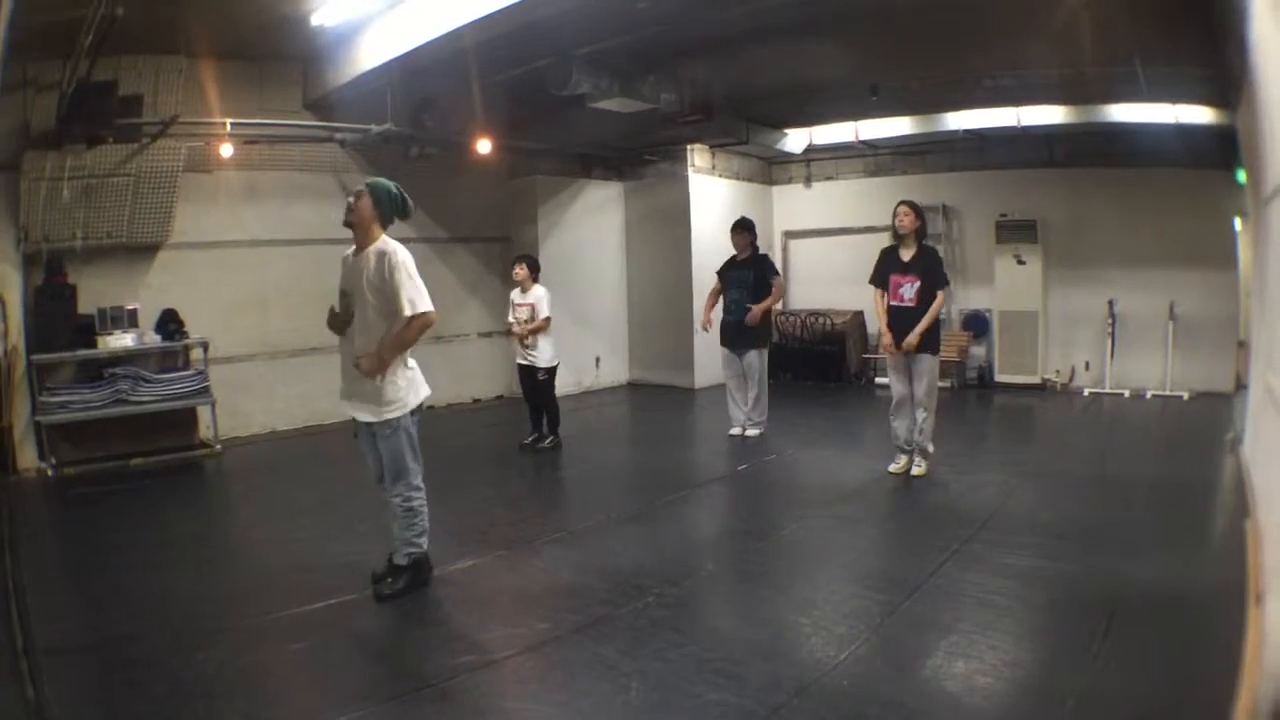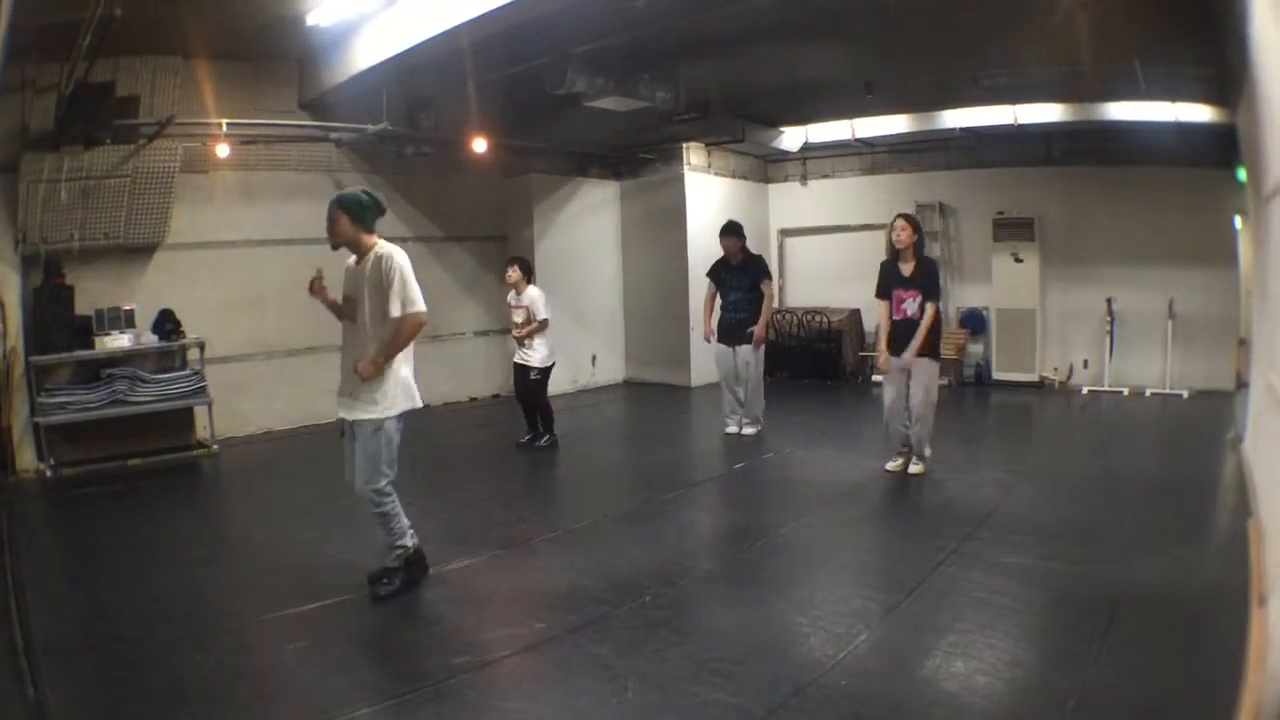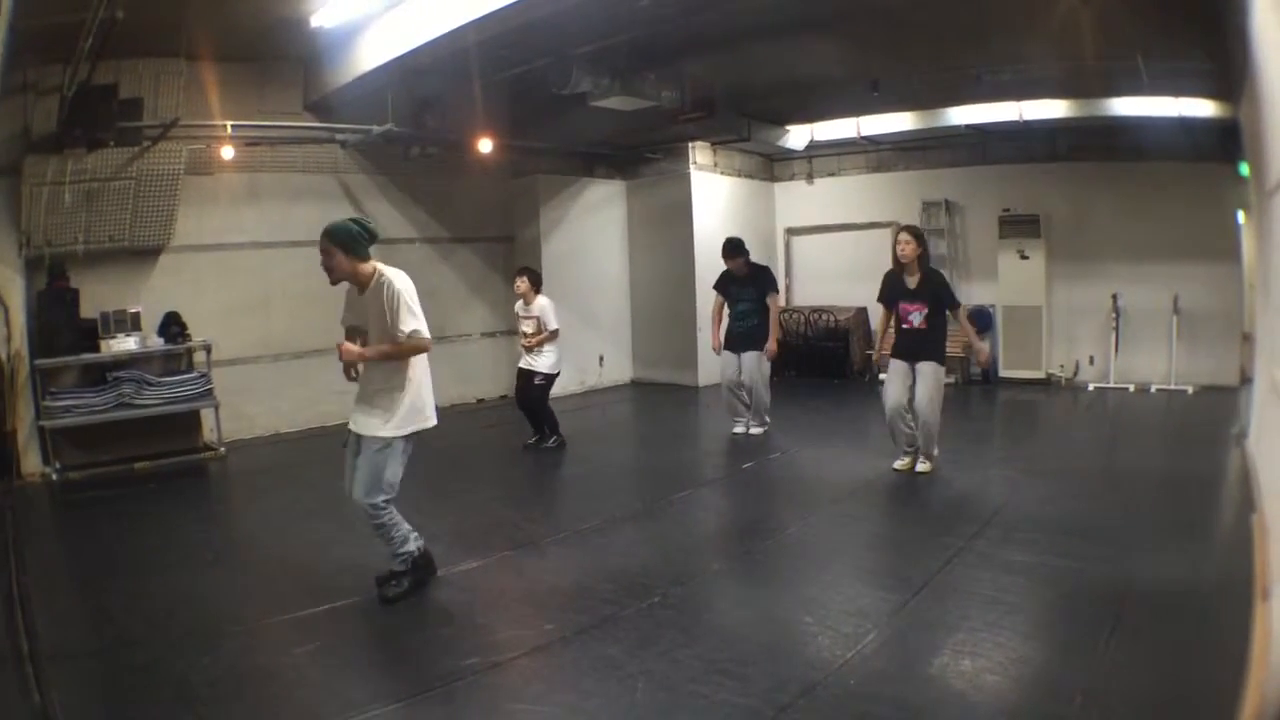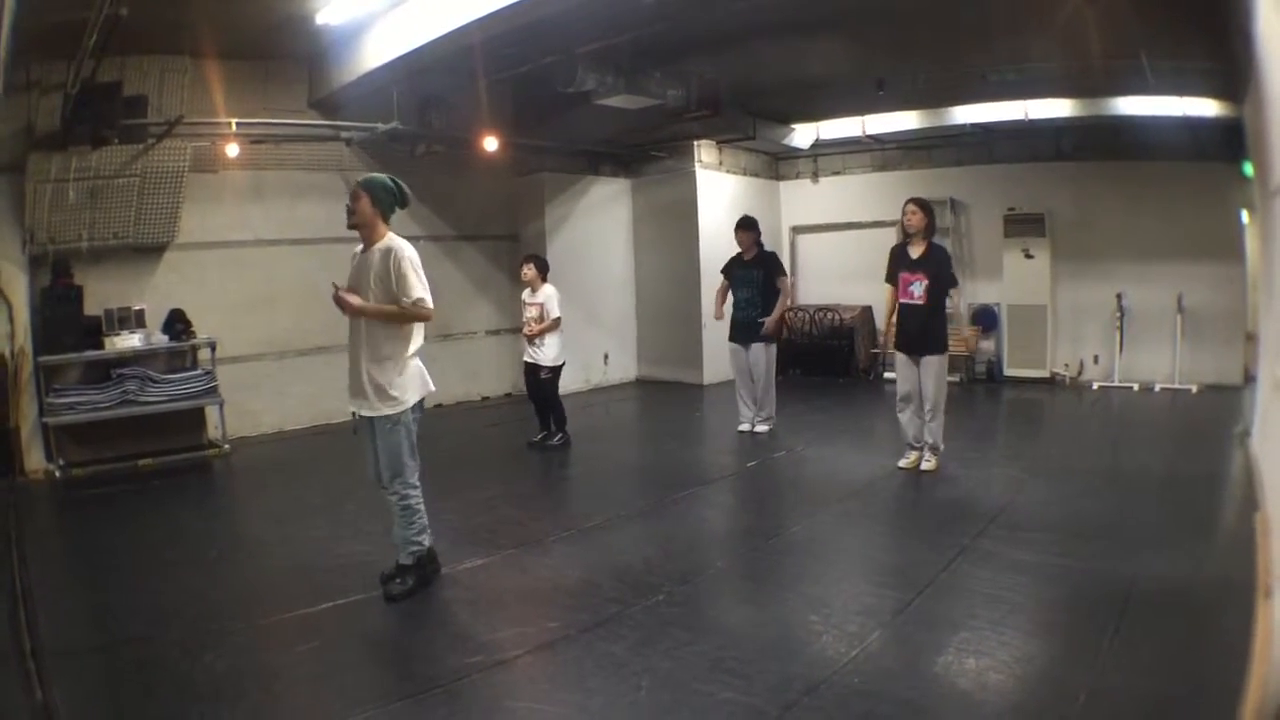
dt=1s
person 1, frame 1
left shoulder: (392, 256)
right shoulder: (349, 258)
left elbow: (424, 316)
left wrist: (383, 357)
right wrist: (337, 322)
left hip: (392, 392)
right hip: (363, 392)
left knee: (404, 483)
right knee: (387, 482)
left ankle: (413, 562)
right ankle: (404, 557)
person 1, frame 2
left shoulder: (390, 259)
right shoulder: (352, 265)
left elbow: (416, 318)
left wrist: (377, 362)
right wrist: (326, 300)
left hip: (383, 395)
right hip: (355, 394)
left knee: (372, 483)
right knee: (363, 481)
left ankle: (407, 557)
right ankle: (402, 553)
person 1, frame 3
left shoulder: (393, 284)
right shoulder: (352, 291)
left elbow: (420, 342)
left wrist: (365, 353)
right wrist: (349, 359)
left hip: (398, 410)
right hip: (370, 405)
left knee: (371, 497)
right knee: (359, 491)
left ankle: (414, 560)
right ankle: (408, 557)
person 1, frame 4
left shoulder: (398, 251)
right shoulder: (359, 255)
left elbow: (423, 310)
left wrist: (364, 309)
right wrist: (346, 303)
left hip: (396, 385)
right hip: (367, 385)
left knee: (402, 480)
right knee: (388, 479)
left ankle: (416, 560)
right ankle: (415, 555)
person 2, frame 1
left shoulder: (929, 255)
right shoulder: (887, 255)
left elbow: (940, 297)
right elbow: (879, 295)
left wrist: (918, 332)
right wrist: (884, 331)
left hip: (924, 337)
right hip: (895, 337)
left knee: (923, 398)
right knee: (899, 397)
left ankle: (922, 454)
right ankle: (903, 452)
person 2, frame 2
left shoulder: (928, 267)
right shoulder: (887, 268)
left elbow: (930, 310)
right elbow: (884, 309)
left wrist: (913, 349)
right wrist: (882, 348)
left hip: (923, 347)
right hip: (896, 346)
left knee: (919, 404)
right knee: (891, 403)
left ankle: (919, 454)
right ankle: (902, 451)
person 2, frame 3
left shoulder: (934, 278)
right shoulder: (891, 278)
left elbow: (957, 312)
left wrist: (977, 344)
right wrist: (878, 347)
left hip: (931, 353)
right hip: (901, 353)
left knee: (925, 407)
right knee: (894, 405)
left ankle: (926, 454)
right ankle: (908, 450)
person 2, frame 4
left shoulder: (938, 254)
right shoulder: (897, 252)
left elbow: (952, 294)
right wrist: (885, 328)
left hip: (931, 338)
right hip: (904, 337)
left knee: (932, 397)
right knee: (906, 396)
left ankle: (932, 450)
right ankle: (913, 448)
person 3, frame 1
left shoulder: (762, 262)
right shoulder: (729, 265)
left elbow: (780, 289)
right elbow: (716, 291)
left wrist: (762, 307)
right wrist: (707, 312)
left hip: (754, 332)
right hip: (729, 331)
left knee: (756, 380)
right knee: (733, 379)
left ankle: (755, 423)
right ankle: (738, 422)
person 3, frame 2
left shoulder: (756, 263)
right shoulder: (719, 266)
left elbow: (768, 294)
right elbow: (710, 295)
left wrist: (762, 325)
right wrist: (707, 324)
left hip: (749, 330)
right hip: (726, 330)
left knee: (749, 377)
right knee: (727, 376)
left ankle: (752, 421)
right ankle: (733, 419)
person 3, frame 3
left shoulder: (763, 274)
right shoulder: (725, 278)
left elbow: (773, 307)
right elbow: (718, 308)
left wrist: (773, 340)
right wrist: (715, 337)
left hip: (757, 340)
right hip: (733, 338)
left knee: (753, 382)
right knee: (728, 380)
left ankle: (759, 421)
right ankle: (741, 420)
person 3, frame 4
left shoulder: (769, 260)
right shoulder: (734, 263)
left elbow: (784, 290)
right elbow: (723, 288)
left wrist: (775, 316)
right wrist: (719, 306)
left hip: (762, 328)
right hip: (738, 328)
left knee: (762, 376)
right knee: (742, 377)
left ankle: (764, 419)
right ankle: (746, 418)
person 4, frame 1
left shoulder: (540, 293)
right shoulder: (514, 295)
left elbow: (545, 322)
left wrist: (524, 330)
right wrist: (515, 330)
left hip: (543, 357)
right hip: (524, 356)
left knee: (546, 397)
right knee: (530, 397)
left ankle: (553, 435)
right ankle: (537, 432)
person 4, frame 2
left shoulder: (534, 294)
right shoulder: (511, 297)
left elbow: (544, 322)
left wrist: (525, 332)
right wrist: (515, 332)
left hip: (539, 356)
right hip: (521, 356)
left knee: (537, 396)
right knee: (522, 396)
left ankle: (549, 434)
right ankle: (533, 431)
person 4, frame 3
left shoulder: (544, 304)
right shoulder: (518, 306)
left elbow: (554, 332)
left wrist: (535, 341)
right wrist: (523, 340)
left hip: (545, 361)
right hip: (527, 361)
left knee: (537, 401)
right knee: (522, 400)
left ankle: (556, 435)
right ankle: (540, 433)
person 4, frame 4
left shoulder: (549, 292)
right shoulder: (525, 294)
left elbow: (556, 321)
left wrist: (536, 330)
right wrist: (525, 329)
left hip: (549, 354)
right hip: (531, 354)
left knee: (550, 395)
right knee: (535, 394)
left ankle: (561, 432)
right ankle: (545, 430)
